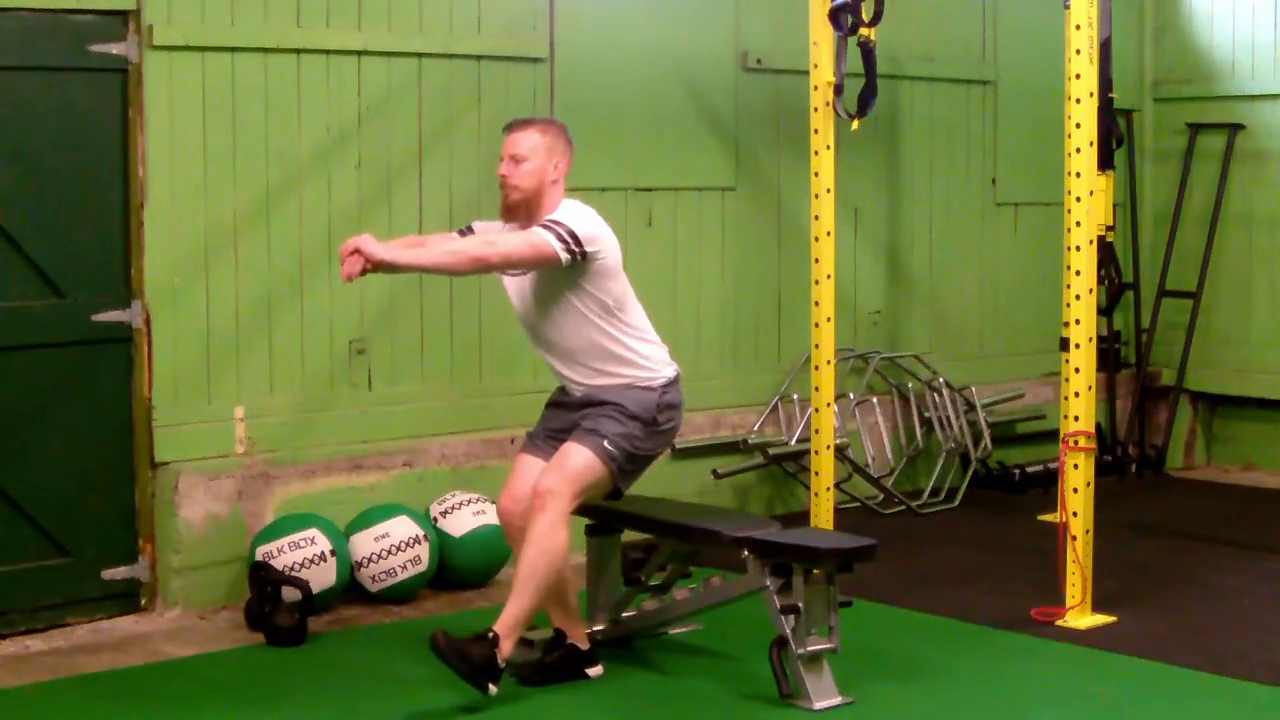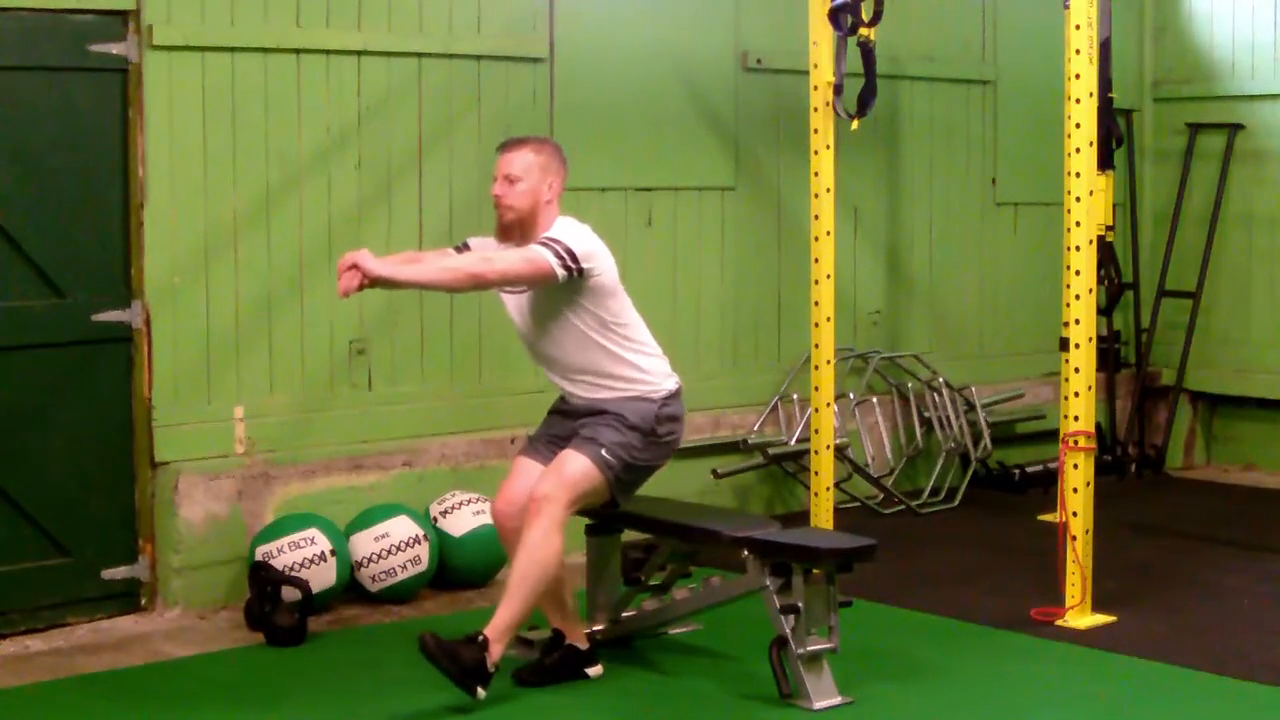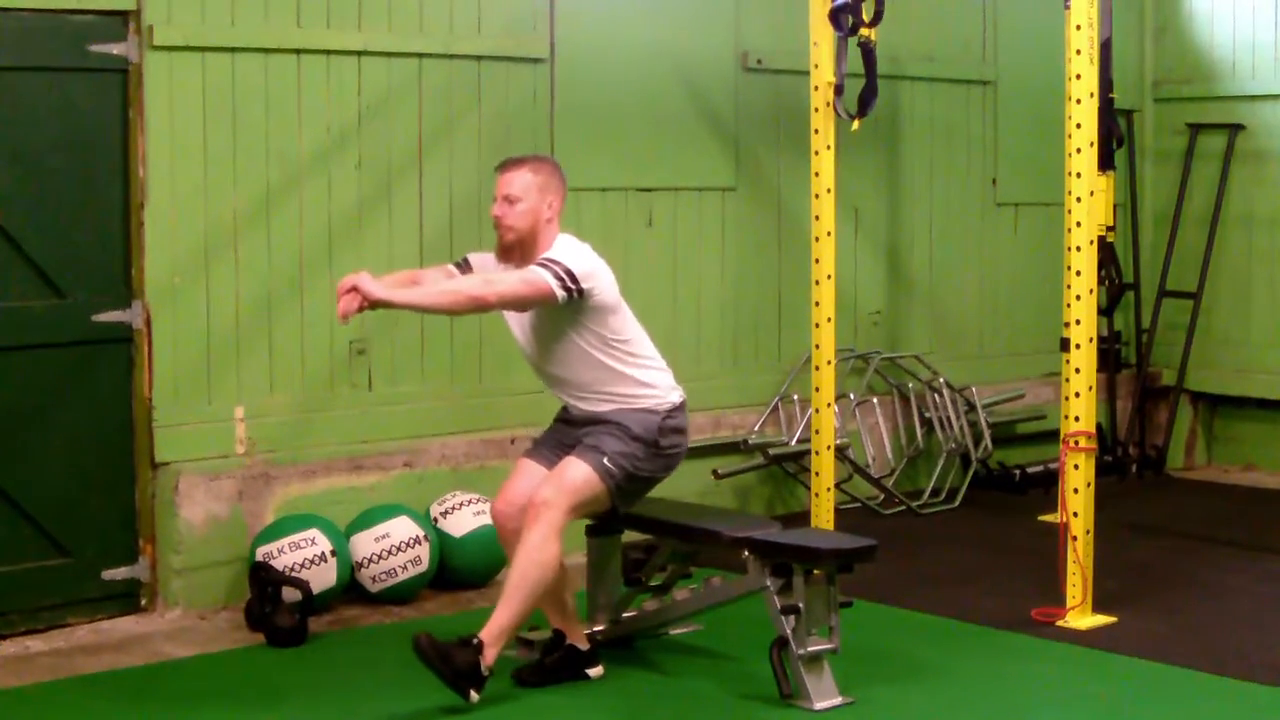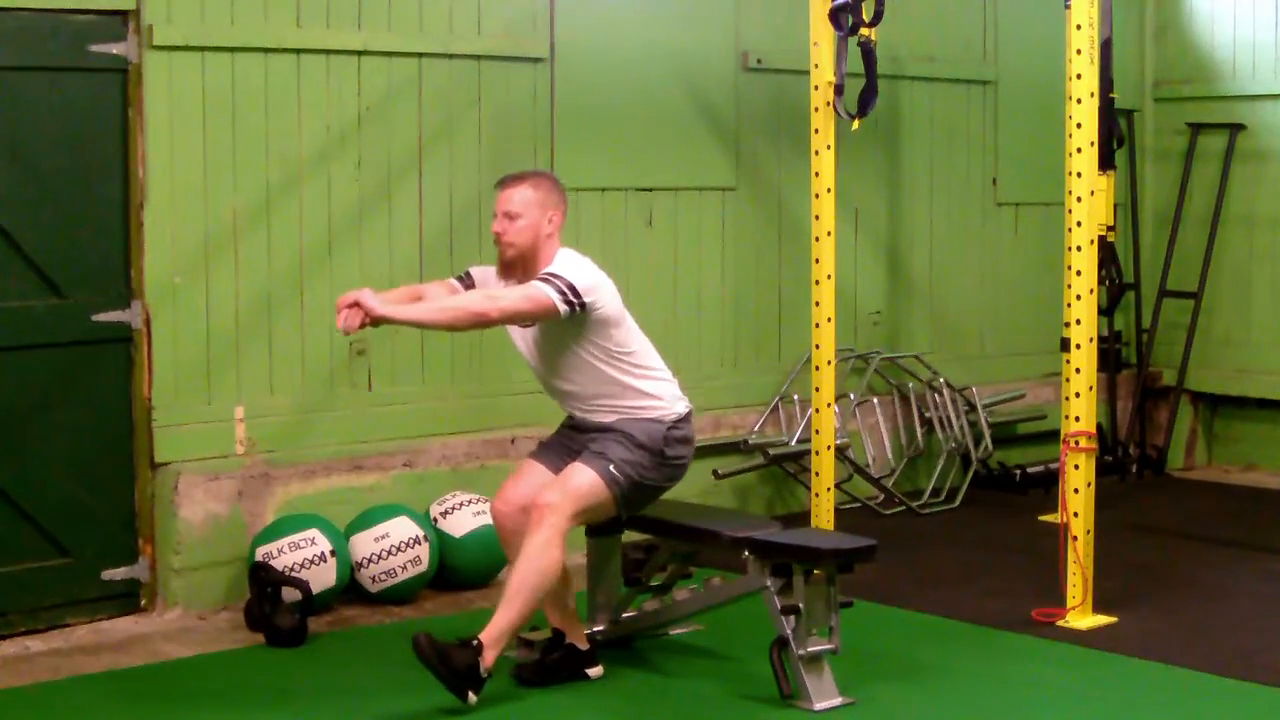
dt=0.2s
person 1, frame 1
left shoulder: (577, 226)
right shoulder: (504, 230)
left elbow: (486, 257)
right elbow: (432, 243)
left wrist: (386, 255)
right wrist: (378, 252)
left hip: (641, 396)
right hip: (580, 394)
left knee: (552, 495)
right knee: (516, 508)
left ankle: (495, 648)
right ankle: (574, 644)
person 1, frame 2
left shoulder: (573, 244)
right shoulder: (500, 246)
left elbow: (482, 275)
right elbow: (428, 259)
left wrist: (384, 273)
right wrist: (372, 269)
left hip: (643, 408)
right hip: (580, 404)
left knee: (548, 499)
right knee: (511, 510)
left ankle: (486, 652)
right ankle: (573, 644)
person 1, frame 3
left shoulder: (572, 262)
right shoulder: (500, 263)
left elbow: (485, 296)
right elbow: (430, 277)
left wrist: (385, 295)
right wrist: (373, 287)
left hip: (648, 420)
right hip: (586, 415)
left knee: (548, 504)
right knee: (510, 510)
left ankle: (479, 655)
right ankle: (573, 645)
person 1, frame 4
left shoulder: (573, 277)
right shoulder: (501, 277)
left elbow: (488, 313)
right elbow: (431, 292)
left wrist: (386, 313)
right wrist: (376, 303)
left hip: (653, 430)
right hip: (592, 423)
left knee: (552, 508)
right knee: (511, 509)
left ankle: (479, 658)
right ankle: (573, 645)
